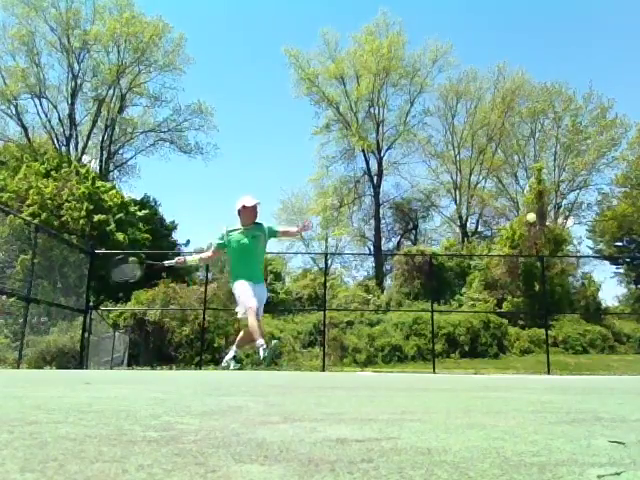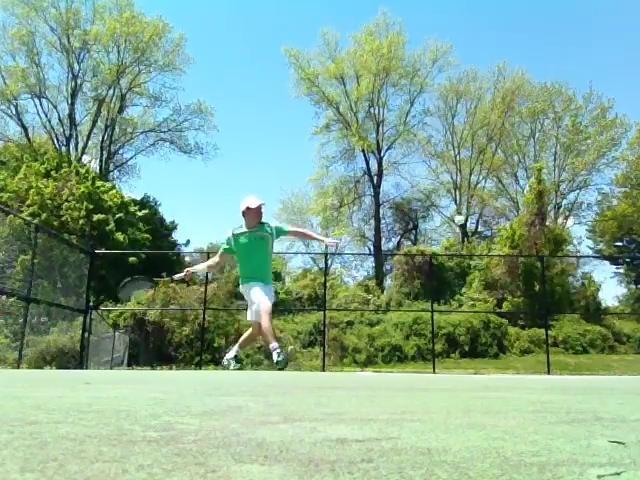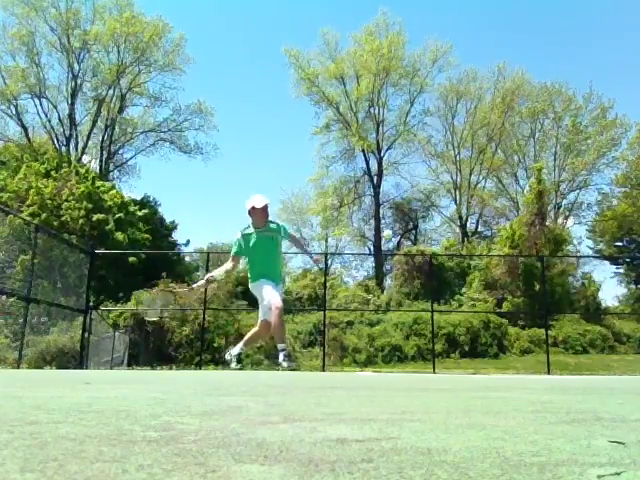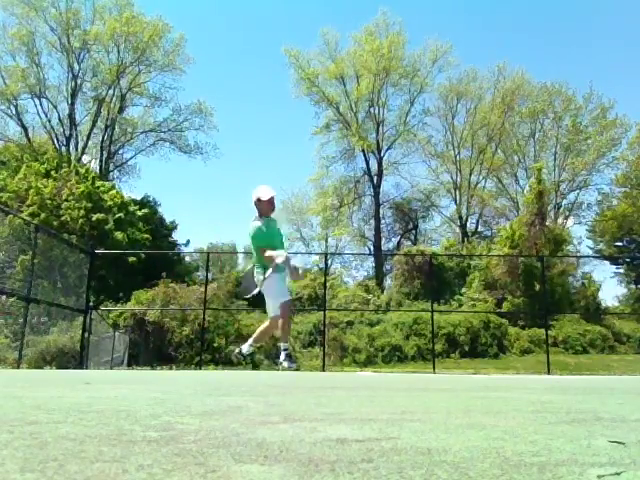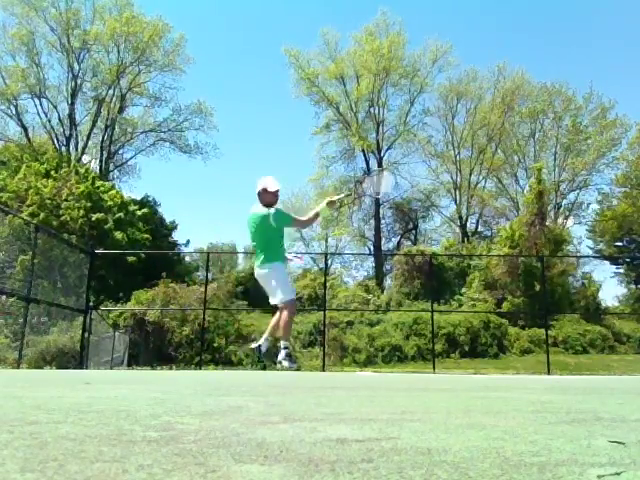
dt=0.1s
person 1, frame 1
left shoulder: (262, 230)
right shoulder: (229, 233)
left elbow: (285, 233)
right elbow: (209, 256)
left wrist: (300, 230)
right wrist: (186, 260)
left hip: (259, 284)
right hip: (241, 282)
left knee: (249, 325)
right knee: (252, 308)
left ankle: (230, 357)
right ankle: (262, 349)
person 1, frame 2
left shoulder: (269, 229)
right shoulder: (234, 236)
left elbow: (297, 232)
right elbow: (216, 262)
left wrist: (322, 239)
right wrist: (194, 269)
left hip: (267, 284)
right hip: (251, 284)
left knee: (257, 327)
right knee: (265, 310)
left ankle: (231, 356)
right ankle: (277, 353)
person 1, frame 3
left shoulder: (276, 227)
right shoulder: (243, 237)
left elbow: (294, 239)
right elbow: (231, 265)
left wrist: (311, 254)
right wrist: (213, 275)
left hip: (276, 282)
right hip: (261, 282)
left knee: (264, 326)
right knee: (277, 307)
left ankle: (234, 352)
right ankle: (283, 354)
person 1, frame 4
left shoulder: (270, 221)
right shoulder: (257, 227)
right elbow: (266, 256)
left wrist: (289, 266)
right wrist: (279, 256)
left hip: (278, 274)
right hip: (269, 276)
left knee: (275, 321)
right knee: (286, 307)
left ankle: (246, 348)
right ankle: (285, 354)
person 1, frame 5
left shoulder: (256, 213)
right shoulder: (272, 213)
right elbow: (304, 223)
left wrist: (286, 248)
right wrist: (322, 207)
left hip: (267, 266)
right hip: (271, 267)
left knee: (286, 308)
right knee: (288, 306)
left ankle: (263, 343)
right ankle: (284, 353)
